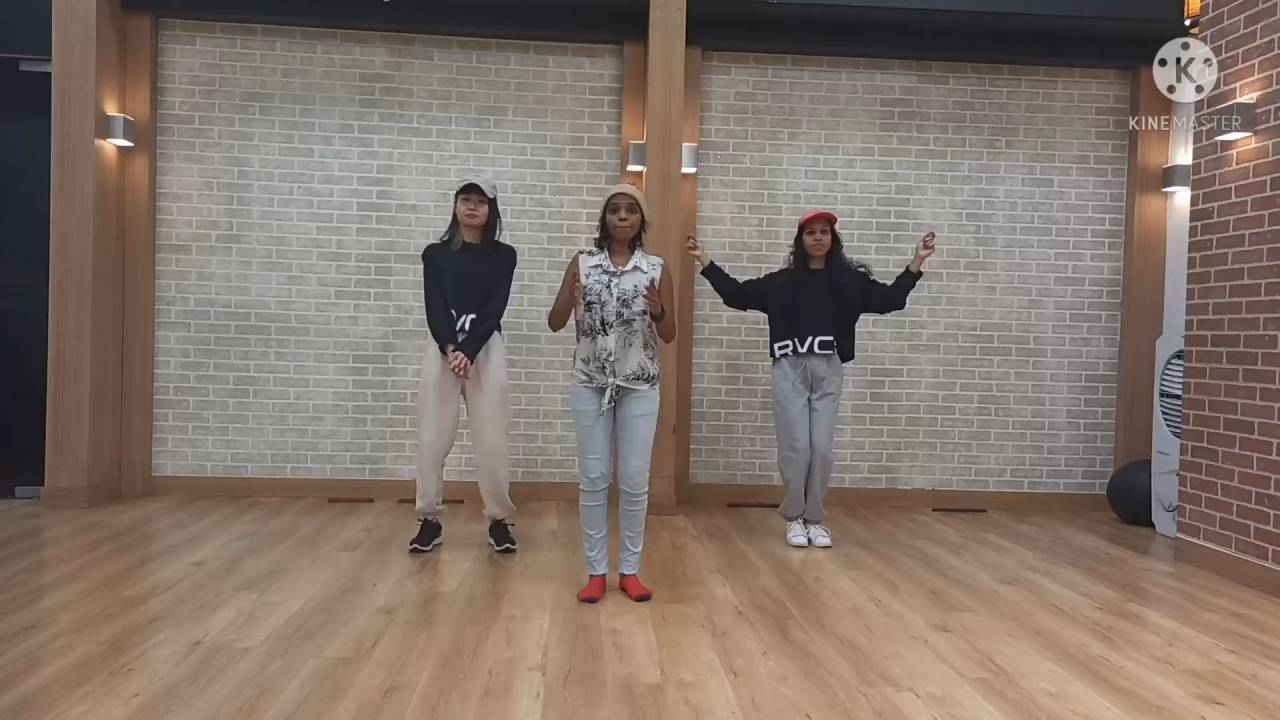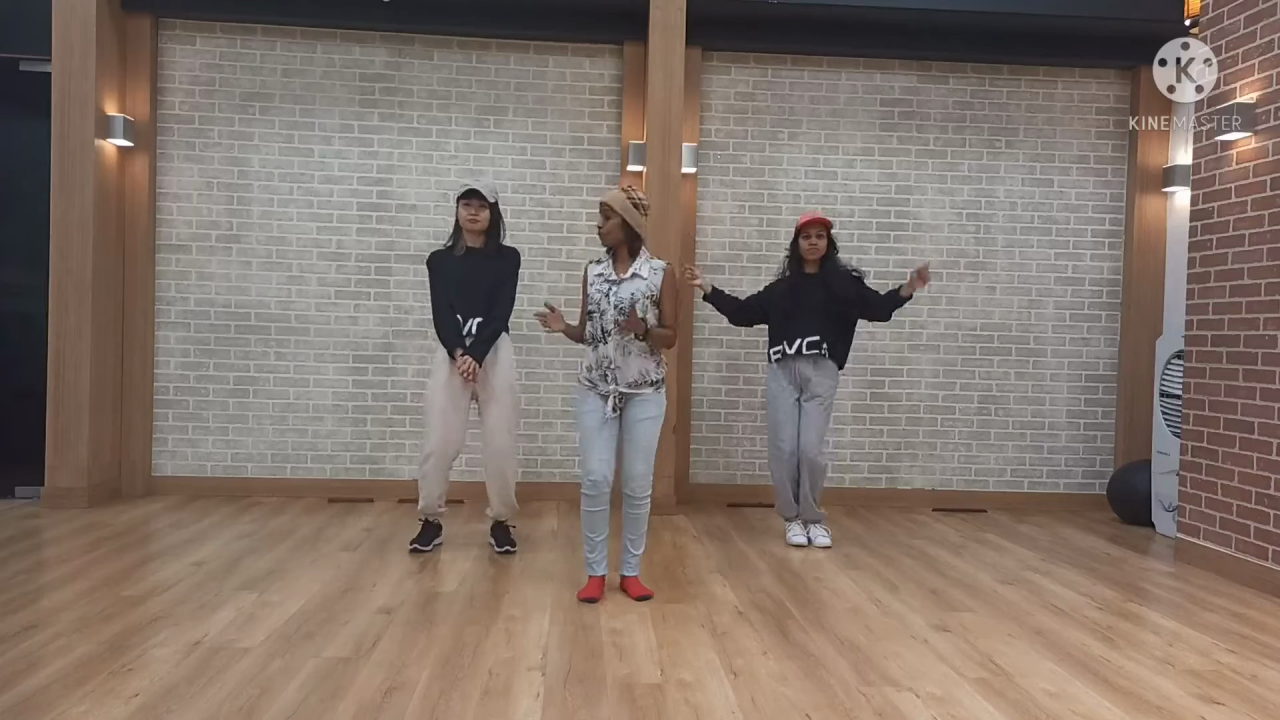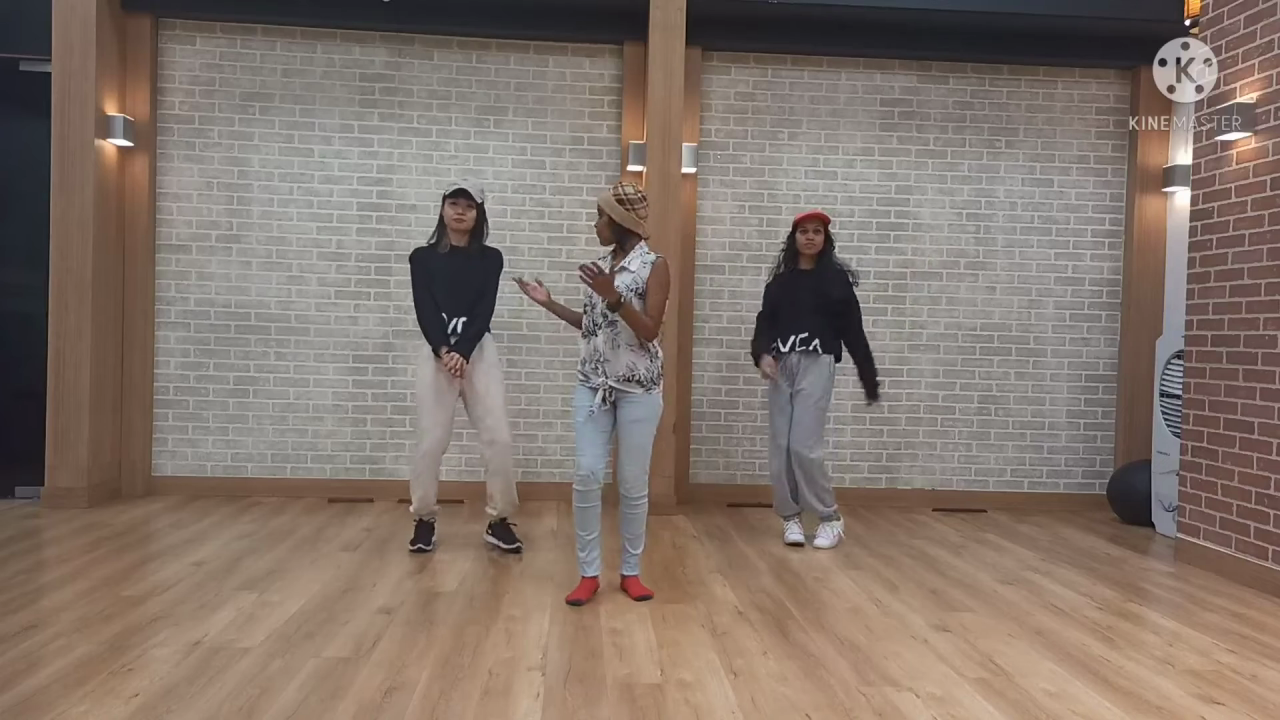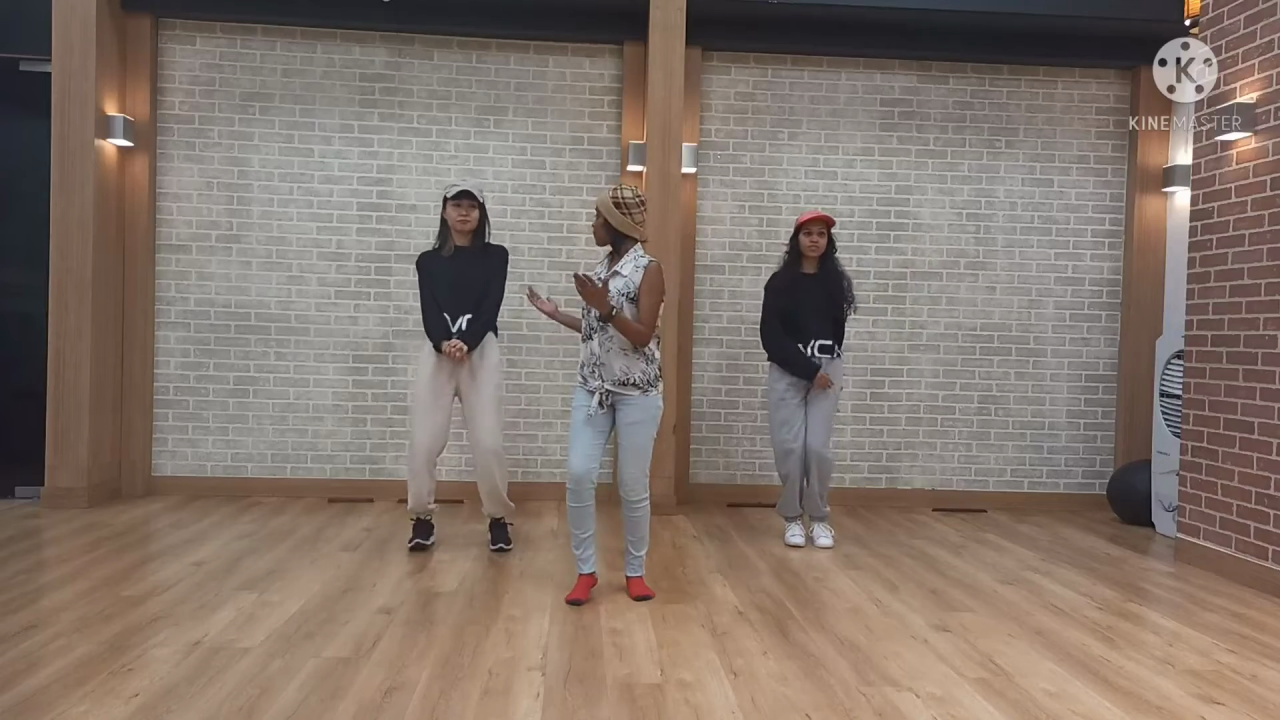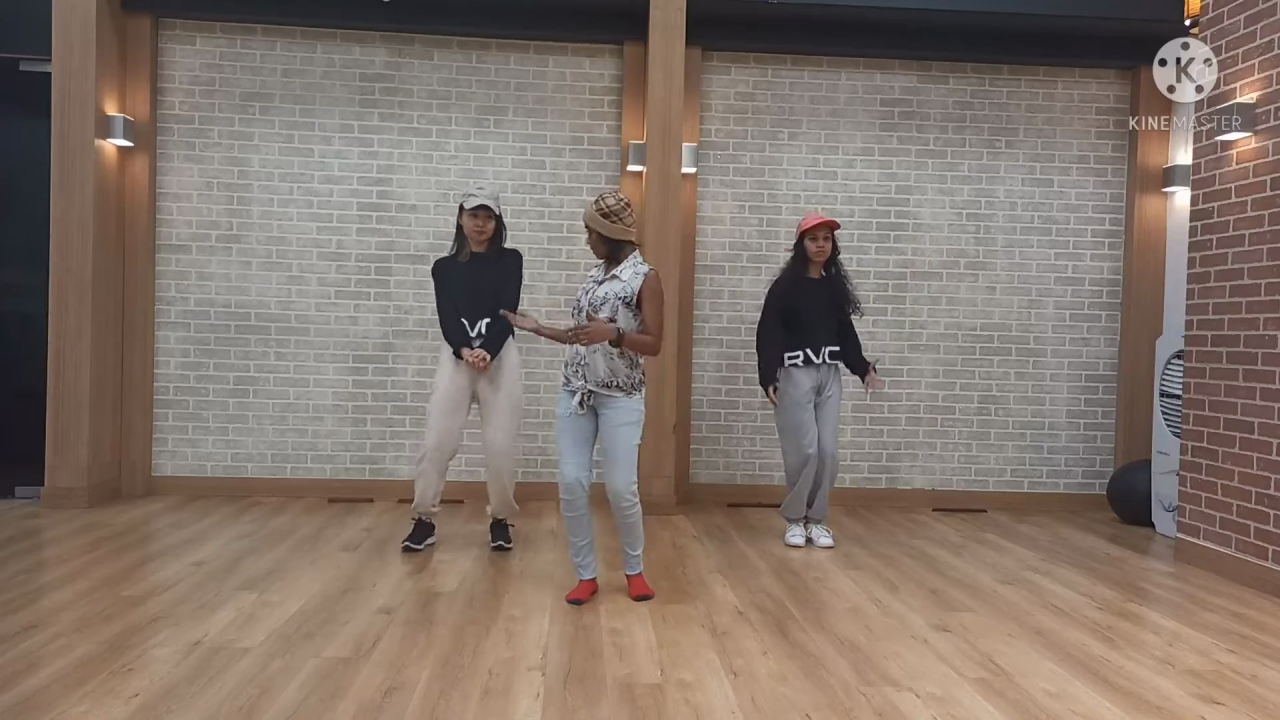
dt=0.3s
person 1, frame 1
left shoulder: (656, 269)
right shoulder: (582, 263)
left elbow: (669, 334)
right elbow: (554, 323)
left wrist: (656, 312)
right wrist: (568, 302)
left hip: (640, 385)
right hip: (591, 384)
left knee: (634, 479)
right knee: (593, 477)
left ankle: (629, 570)
right ankle: (596, 571)
person 1, frame 2
left shoulder: (659, 273)
right shoulder: (593, 272)
left elbow: (670, 337)
right elbow: (588, 332)
left wrist: (643, 330)
right wrist: (562, 327)
left hip: (645, 391)
right hip: (597, 390)
left knee: (638, 484)
right knee: (596, 480)
left ankle: (631, 571)
right ankle: (596, 572)
person 1, frame 3
left shoulder: (654, 266)
right shoulder: (602, 266)
left elbow: (648, 330)
left wrist: (613, 297)
right wrist: (550, 304)
left hip: (639, 388)
right hip: (593, 384)
left knee: (633, 482)
right knee: (586, 476)
left ankle: (630, 571)
right ankle: (588, 573)
person 1, frame 4
left shoulder: (648, 269)
right shoulder: (602, 268)
left elbow: (641, 336)
left wrist: (604, 308)
right wrist: (555, 314)
left hip: (637, 392)
right hip: (592, 388)
left knee: (633, 486)
right knee: (579, 474)
left ankle: (635, 572)
right ankle: (586, 571)
person 1, frame 5
left shoulder: (645, 278)
right shoulder: (595, 274)
left elbow: (654, 345)
left wrist: (614, 333)
right wrist: (536, 327)
left hip: (621, 397)
right hip: (576, 393)
left knee: (621, 489)
right knee: (571, 486)
left ankle: (634, 570)
right ankle: (586, 575)
person 2, frame 1
left shoulder: (503, 255)
right shoulder: (435, 254)
left elbow: (495, 309)
right elbow: (433, 308)
left wrist: (468, 351)
right wrist: (450, 349)
left hip: (486, 350)
right hip: (442, 349)
left knee: (492, 439)
right knee: (433, 439)
left ankle: (499, 521)
right ankle: (430, 521)
person 2, frame 2
left shoulder: (507, 258)
right shoulder: (440, 260)
left elbow: (502, 312)
right elbow: (440, 313)
left wrist: (476, 354)
right wrist: (458, 353)
left hip: (494, 353)
right hip: (450, 353)
left knee: (500, 442)
right knee: (439, 443)
left ankle: (500, 522)
right ankle: (431, 521)
person 2, frame 3
left shoulder: (490, 258)
right shoulder: (423, 257)
left elbow: (484, 310)
right elbow: (424, 311)
left wrist: (462, 352)
right wrist: (443, 351)
left hip: (479, 351)
right hip: (435, 352)
left knee: (497, 437)
right knee: (430, 441)
left ankle: (499, 521)
right ankle: (424, 521)
person 2, frame 4
left shoulder: (495, 256)
right shoulder: (429, 261)
left elbow: (491, 307)
right elbow: (429, 310)
left wrist: (465, 343)
right wrist: (444, 344)
left hip: (481, 350)
right hip: (436, 351)
left knee: (488, 441)
right knee: (424, 441)
left ankle: (497, 519)
right ankle: (423, 519)
person 2, frame 5
left shoulder: (511, 260)
right shoulder: (445, 267)
left elbow: (508, 310)
right elbow: (447, 316)
left wrist: (489, 351)
right wrist: (466, 352)
left hip: (500, 356)
right hip: (456, 356)
left knee: (501, 444)
right knee: (437, 441)
left ankle: (499, 520)
right ankle: (423, 520)
person 3, frame 1
left shoulder: (849, 279)
right shoulder: (784, 281)
left elbow: (887, 300)
right elbow: (739, 295)
left wrist: (915, 266)
right wrist: (707, 264)
left hip: (829, 370)
right hip: (790, 369)
left knee: (822, 448)
right knee: (795, 447)
left ankle: (815, 519)
right ankle: (794, 518)
person 3, frame 2
left shoulder: (843, 282)
right shoulder: (782, 287)
left elbow: (876, 307)
right elbow: (745, 312)
left wrist: (906, 290)
right wrist: (709, 289)
left hip: (821, 372)
right hip: (782, 372)
left knee: (810, 450)
right knee: (783, 448)
left ankle: (814, 518)
right ankle: (793, 518)
person 3, frame 3
left shoulder: (836, 279)
right shoulder: (779, 282)
left elbow: (852, 332)
right elbow: (765, 324)
left wrist: (869, 381)
right wrist: (762, 355)
left hip: (818, 366)
right hip: (783, 367)
left knee: (805, 447)
right knee: (781, 447)
left ankle: (830, 517)
right ankle: (791, 517)
person 3, frame 4
left shoulder: (835, 282)
right shoulder: (780, 282)
left elbow: (837, 331)
right elbow: (771, 335)
left wrist: (826, 368)
right wrist: (808, 369)
left hip: (826, 369)
right hip: (786, 371)
left knee: (817, 447)
right knee: (788, 447)
left ankle: (819, 518)
right ankle: (792, 518)
person 3, frame 5
left shoulder: (836, 287)
right shoulder: (785, 286)
left elbow: (845, 335)
right elbow: (769, 334)
left wrist: (864, 368)
right wrist: (769, 379)
left hip: (830, 375)
right hip: (794, 373)
left knee: (828, 452)
right knee: (804, 450)
left ankle: (815, 519)
right ankle: (794, 519)
